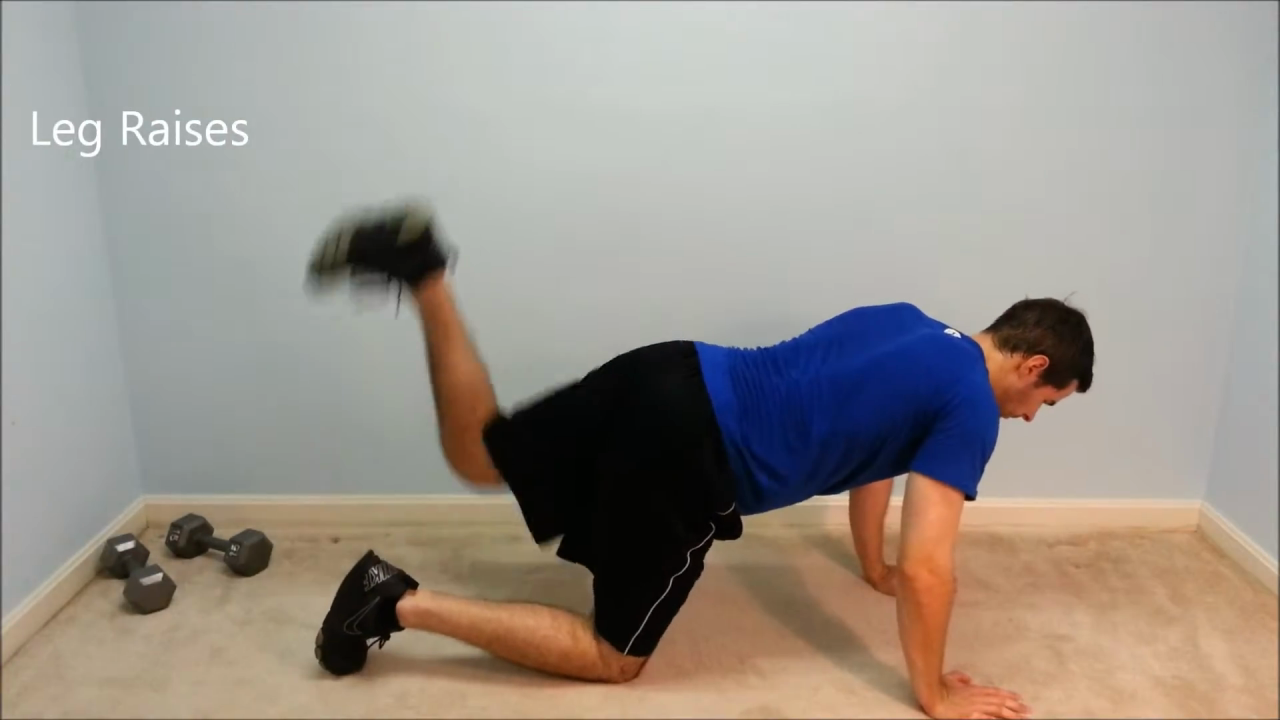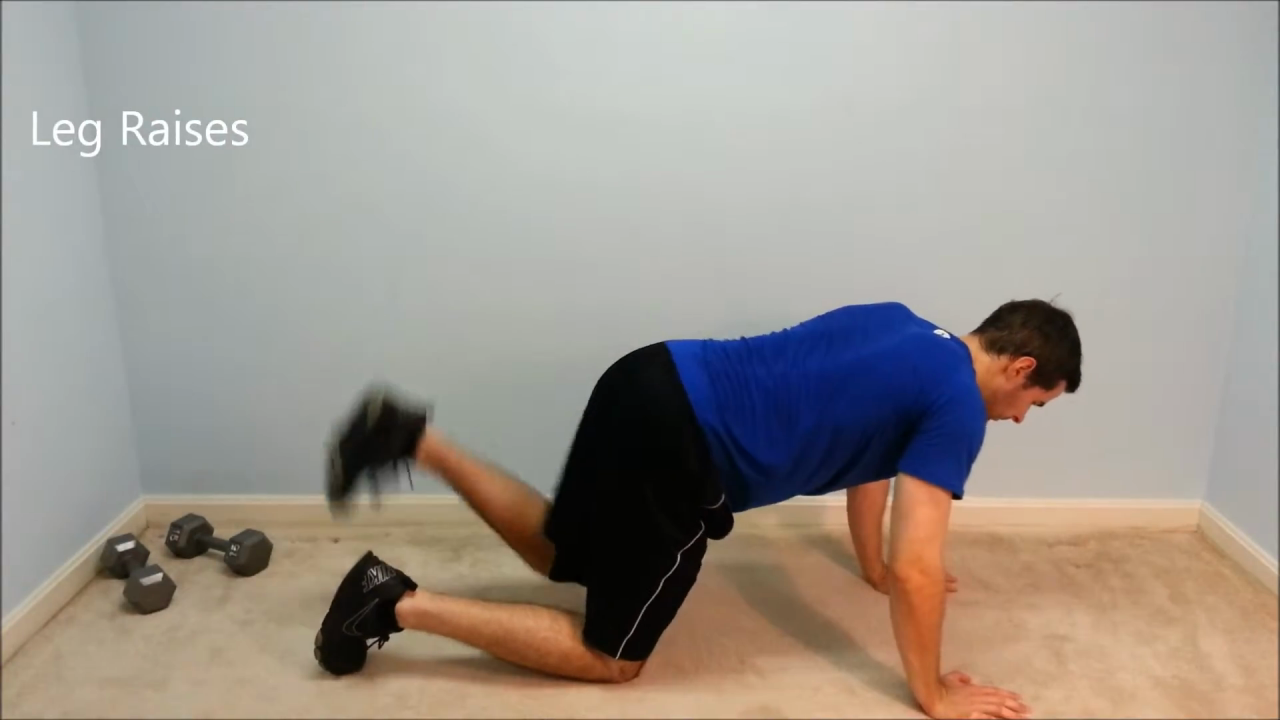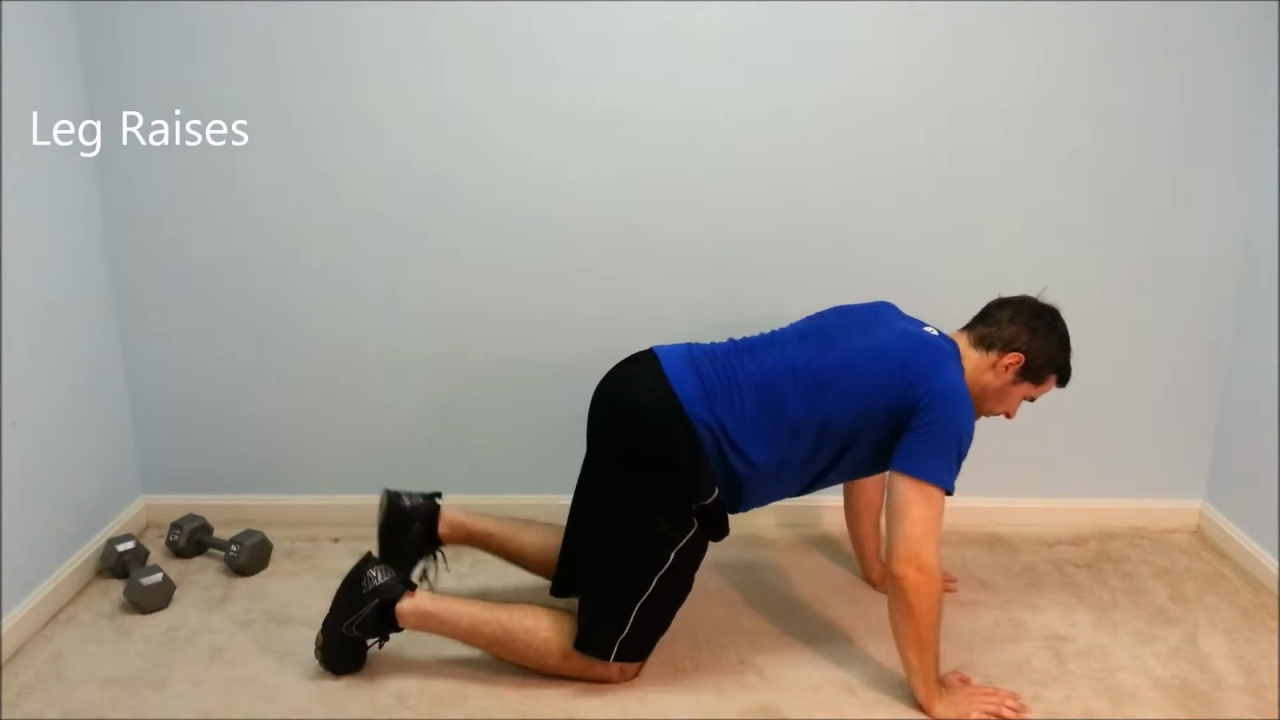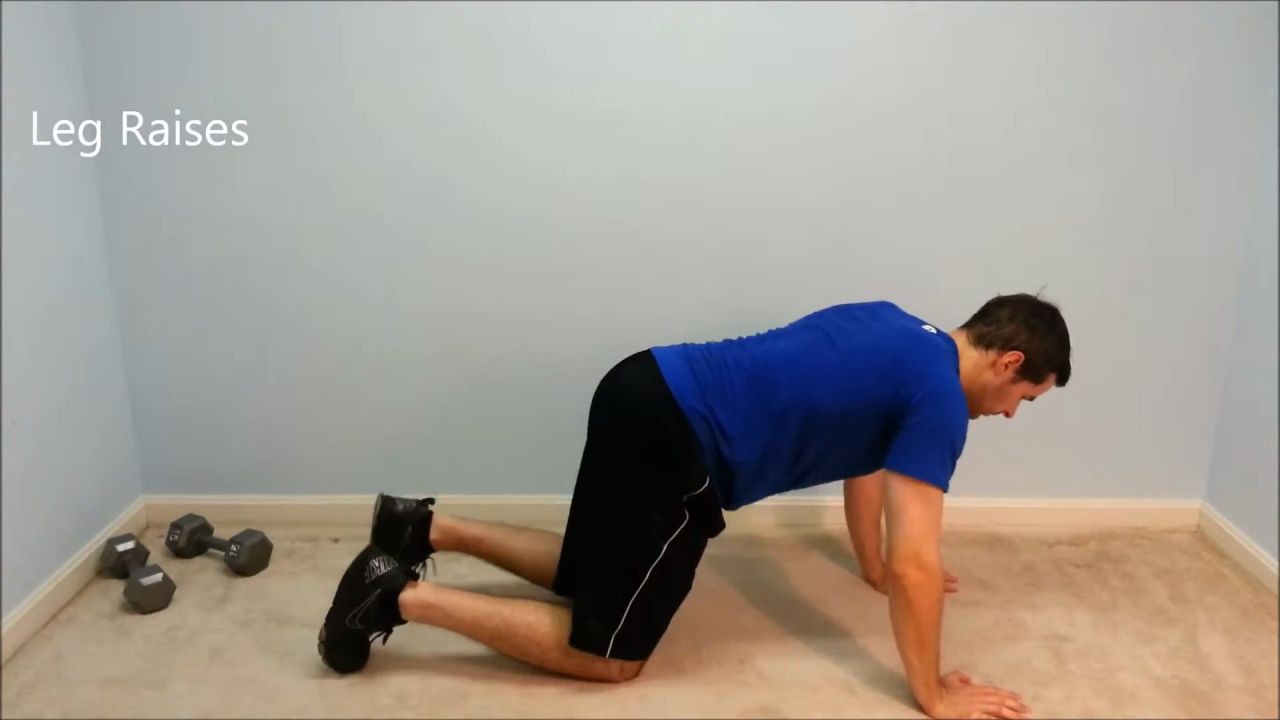
dt=0.2s
person 1, frame 1
left shoulder: (913, 327)
right shoulder: (970, 409)
right elbow: (927, 571)
left wrist: (873, 565)
left hip: (672, 377)
right hip: (686, 455)
left knee: (476, 451)
right knee: (613, 656)
left ankle: (425, 267)
right ankle: (404, 601)
person 1, frame 2
left shoulder: (905, 329)
right shoulder: (956, 405)
right elbow: (918, 572)
left wrist: (872, 563)
left hip: (658, 380)
right hip: (675, 445)
left knee: (554, 547)
right knee: (610, 656)
left ankle: (412, 438)
right ankle: (401, 604)
person 1, frame 3
left shoulder: (899, 329)
right shoulder: (946, 400)
right elbow: (916, 570)
left wrist: (872, 564)
left hip: (648, 387)
right hip: (669, 445)
left knee: (595, 568)
right knee: (607, 656)
left ankle: (438, 522)
right ankle: (402, 603)
person 1, frame 4
left shoulder: (901, 332)
right shoulder: (938, 395)
left elbow: (862, 447)
right elbow: (916, 569)
left wrist: (873, 566)
left hip: (647, 392)
right hip: (666, 440)
left knee: (600, 572)
right knee: (608, 654)
left ankle: (431, 528)
right ankle: (404, 595)
